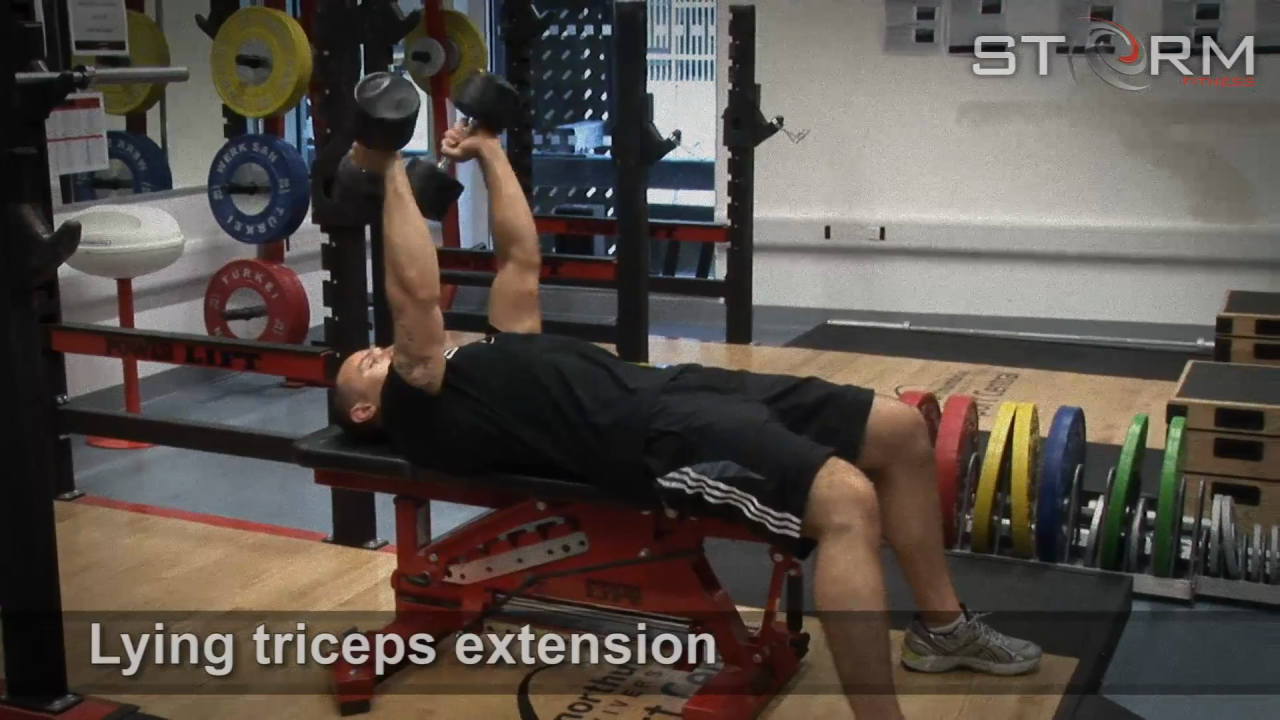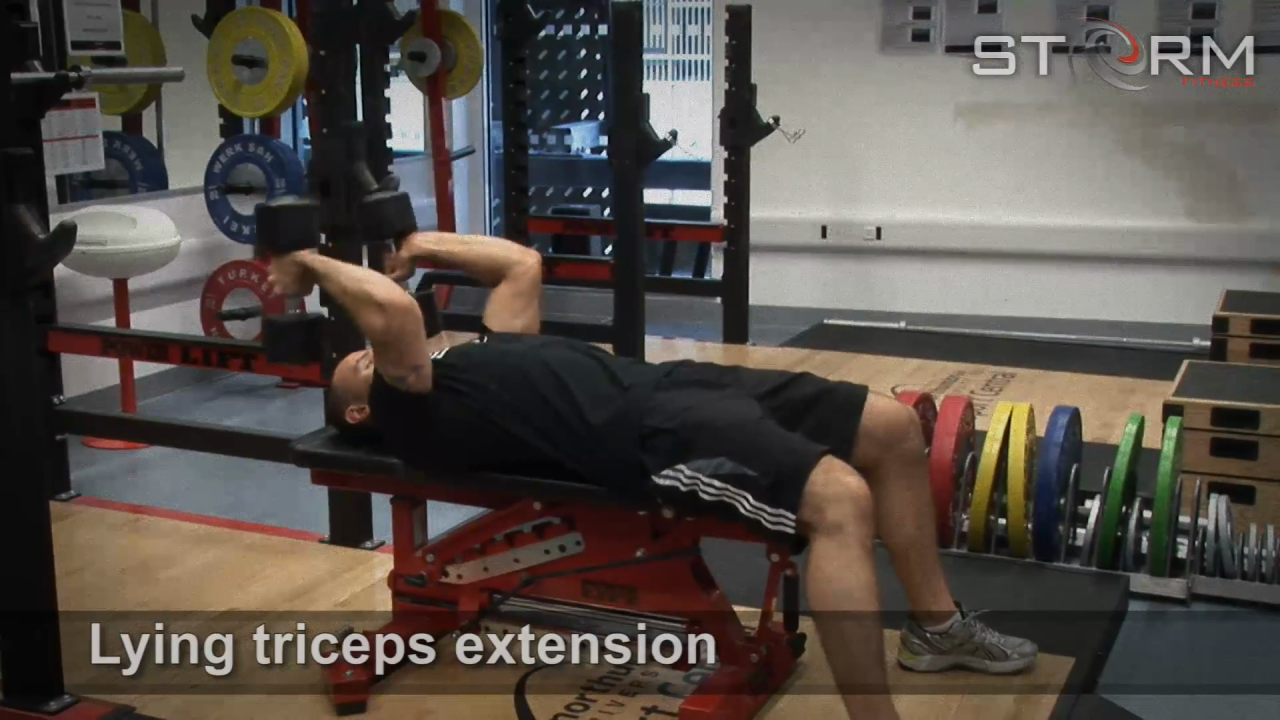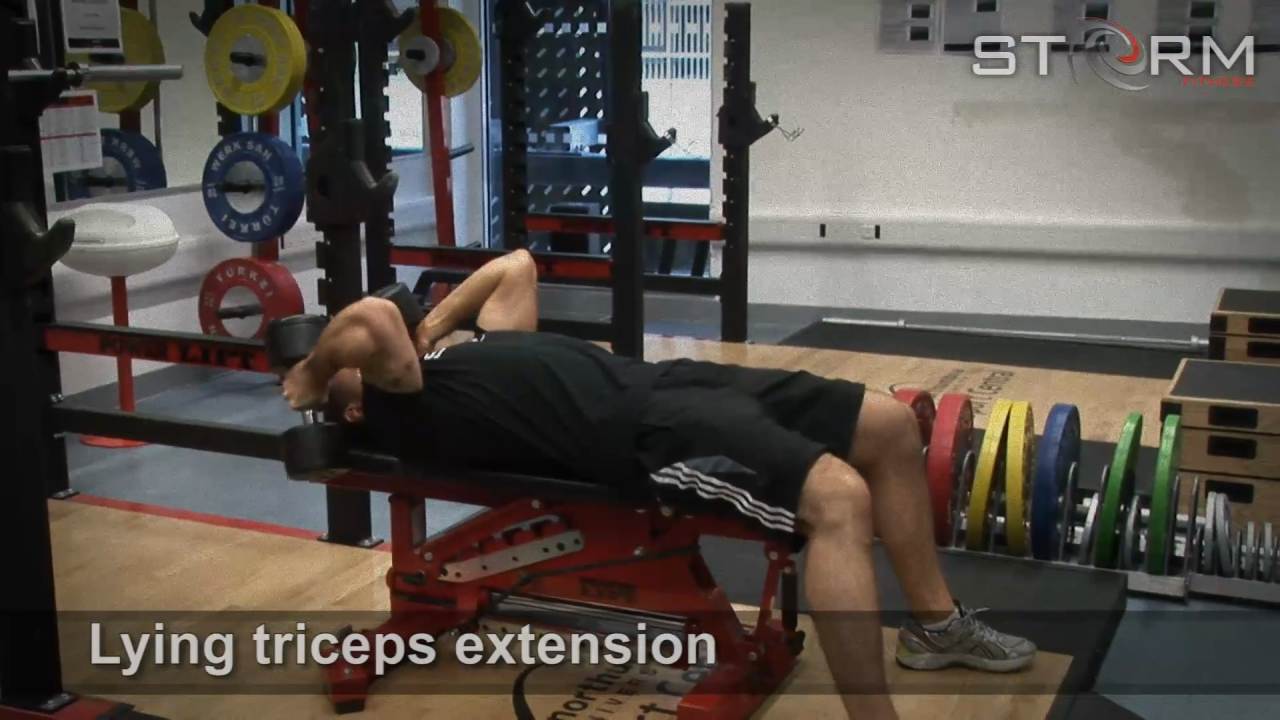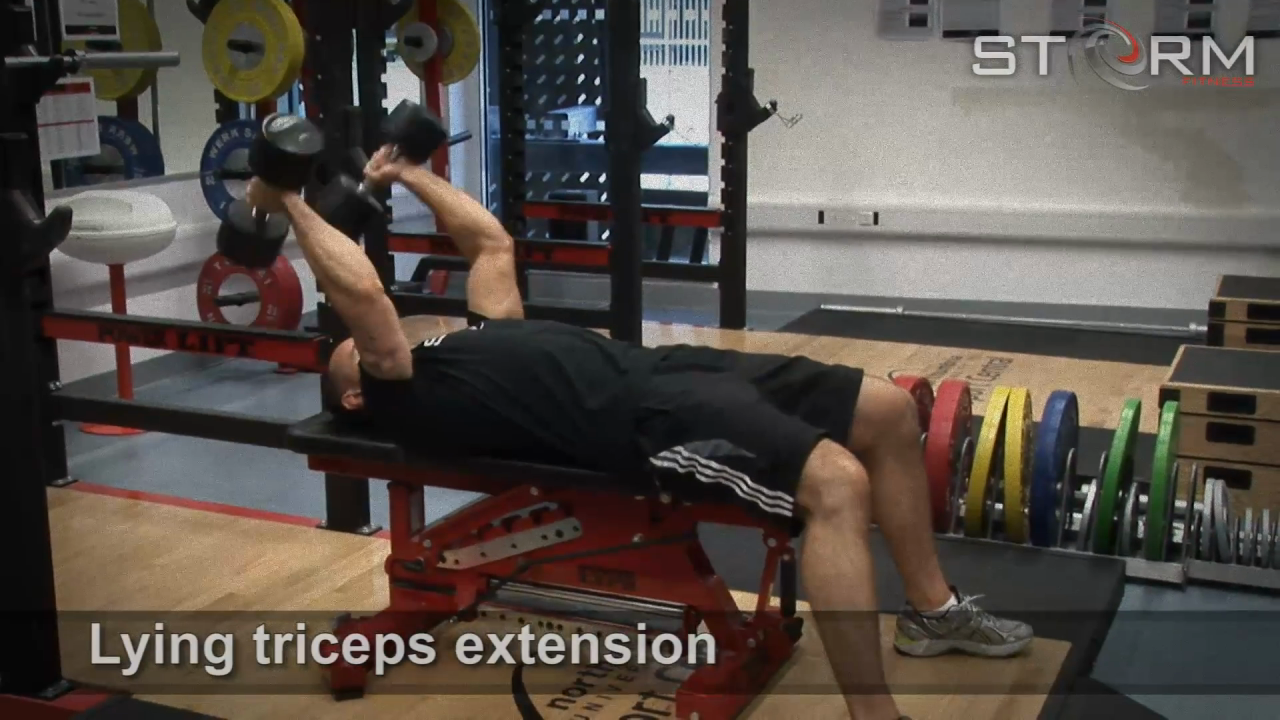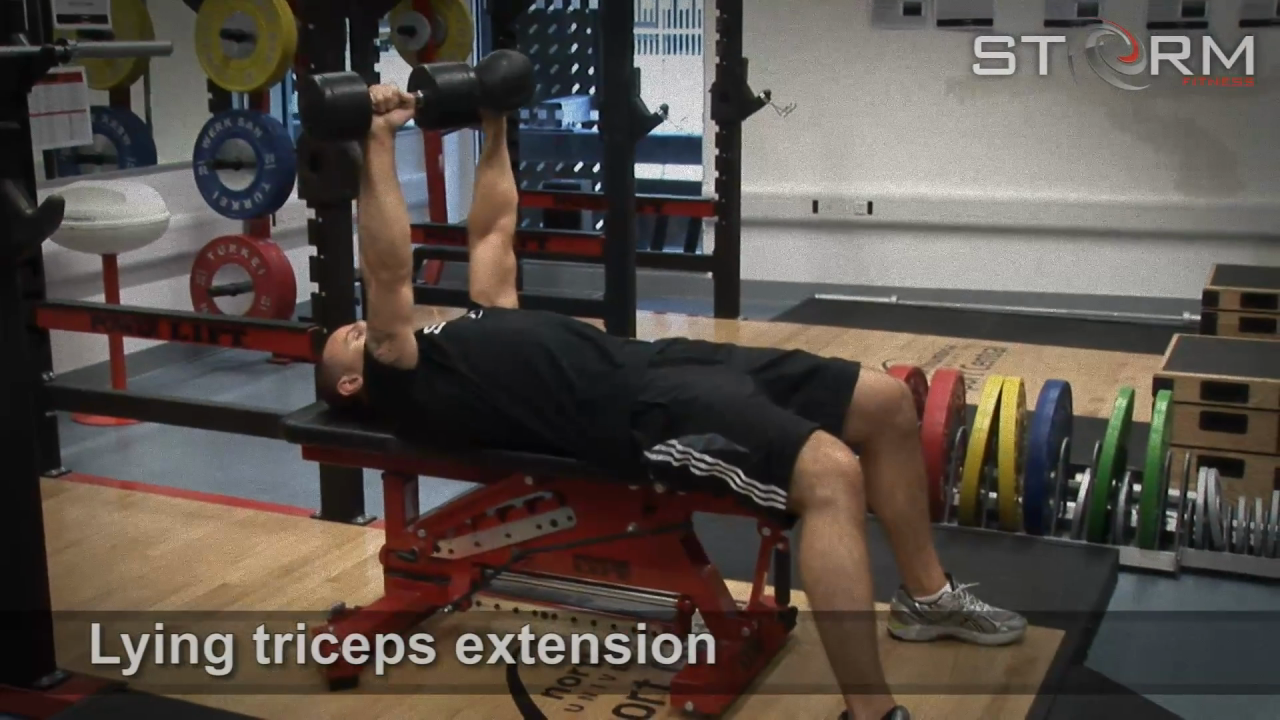
dt=1s
person 1, frame 1
left shoulder: (483, 356)
right shoulder: (424, 417)
left elbow: (522, 260)
right elbow: (417, 294)
left wrist: (489, 151)
right wrist: (391, 172)
left hip: (677, 384)
right hip: (653, 434)
left knee: (901, 430)
right knee: (846, 500)
left ankle: (942, 624)
person 1, frame 2
left shoulder: (467, 357)
right shoulder: (414, 416)
left elbow: (524, 265)
right elbow: (392, 311)
left wrist: (422, 243)
right wrist: (311, 264)
left hip: (668, 383)
right hip: (644, 433)
left knee: (894, 428)
right knee: (842, 501)
left ankle: (936, 625)
person 1, frame 3
left shoulder: (457, 358)
right shoulder: (405, 410)
left elbow: (517, 267)
right elbow: (373, 319)
left wrist: (432, 327)
right wrist: (311, 371)
left hip: (663, 382)
right hip: (640, 432)
left knee: (891, 426)
right knee: (837, 499)
left ankle: (936, 623)
person 1, frame 4
left shoulder: (469, 338)
right shoulder: (404, 393)
left elbow: (494, 244)
right elbow: (363, 292)
left wrist: (409, 172)
right wrist: (291, 207)
left hip: (666, 367)
right hip: (641, 417)
left knee: (889, 411)
right knee: (836, 482)
left ankle: (932, 609)
person 1, frame 5
left shoulder: (465, 331)
right shoulder: (407, 384)
left elbow: (494, 231)
right elbow: (387, 274)
left wrist: (494, 126)
right wrist: (376, 146)
left hip: (659, 360)
right hip: (636, 411)
left knee: (887, 403)
right knee: (831, 473)
left ankle: (928, 596)
